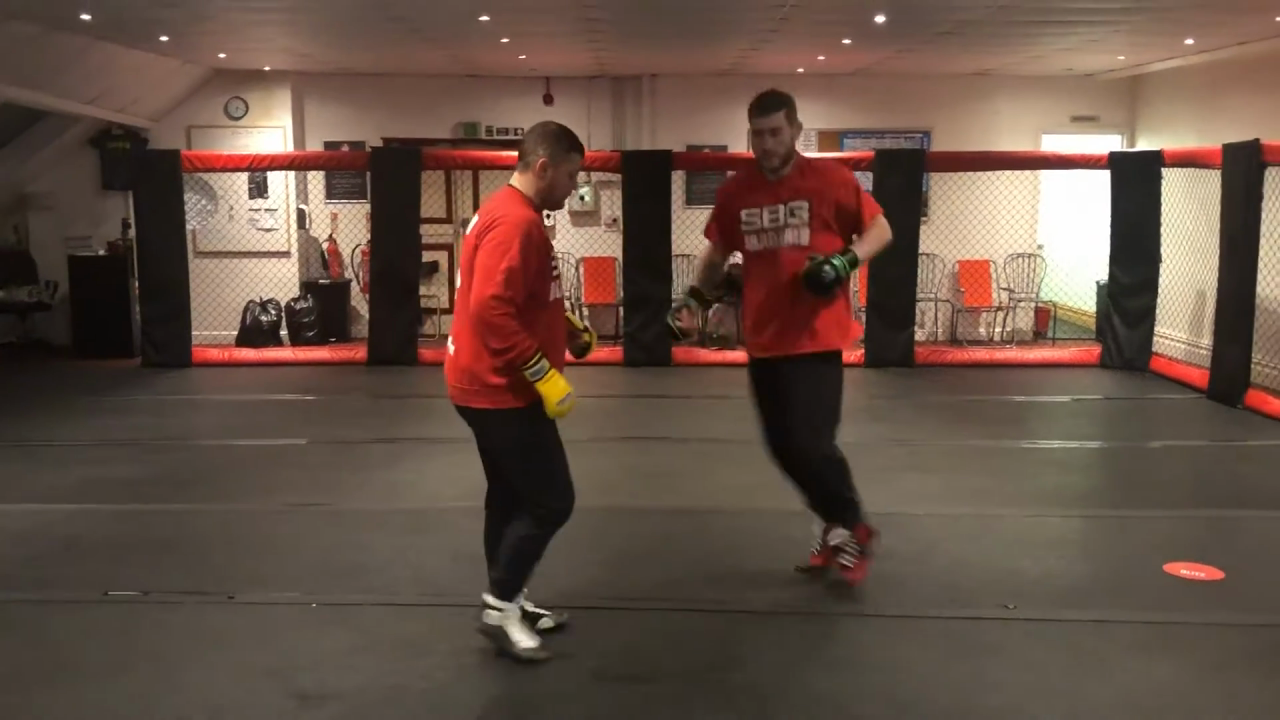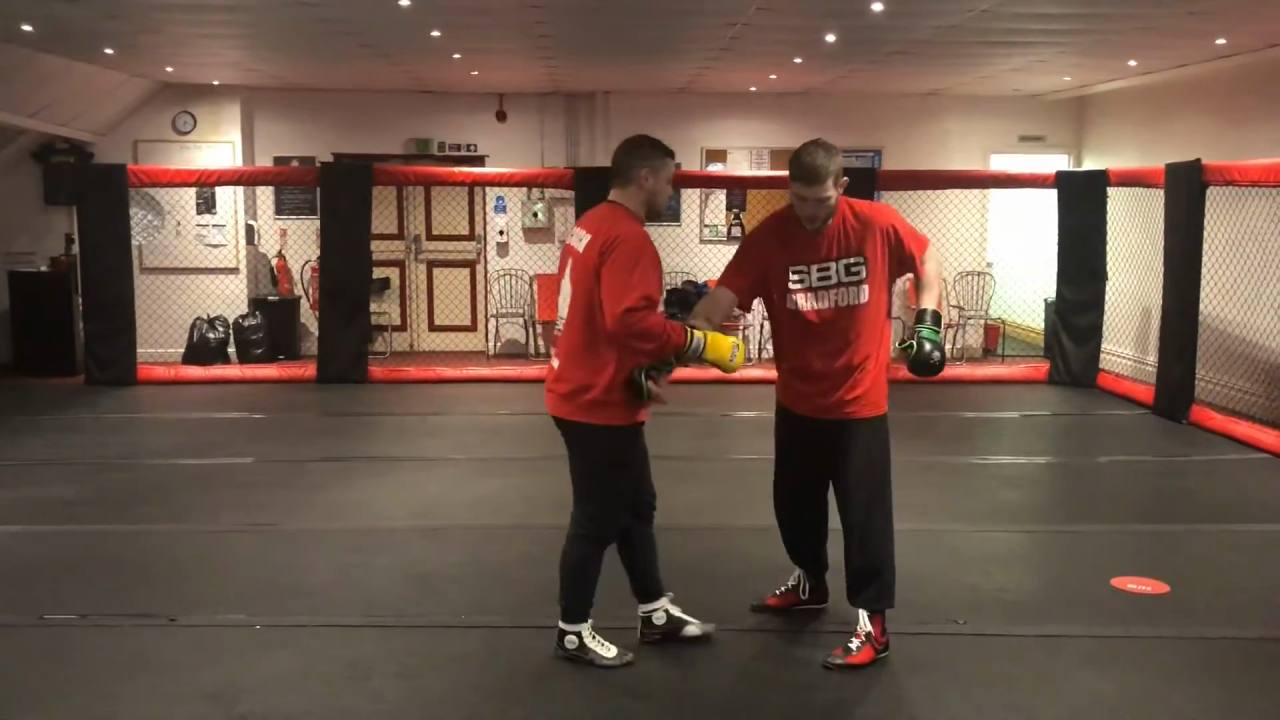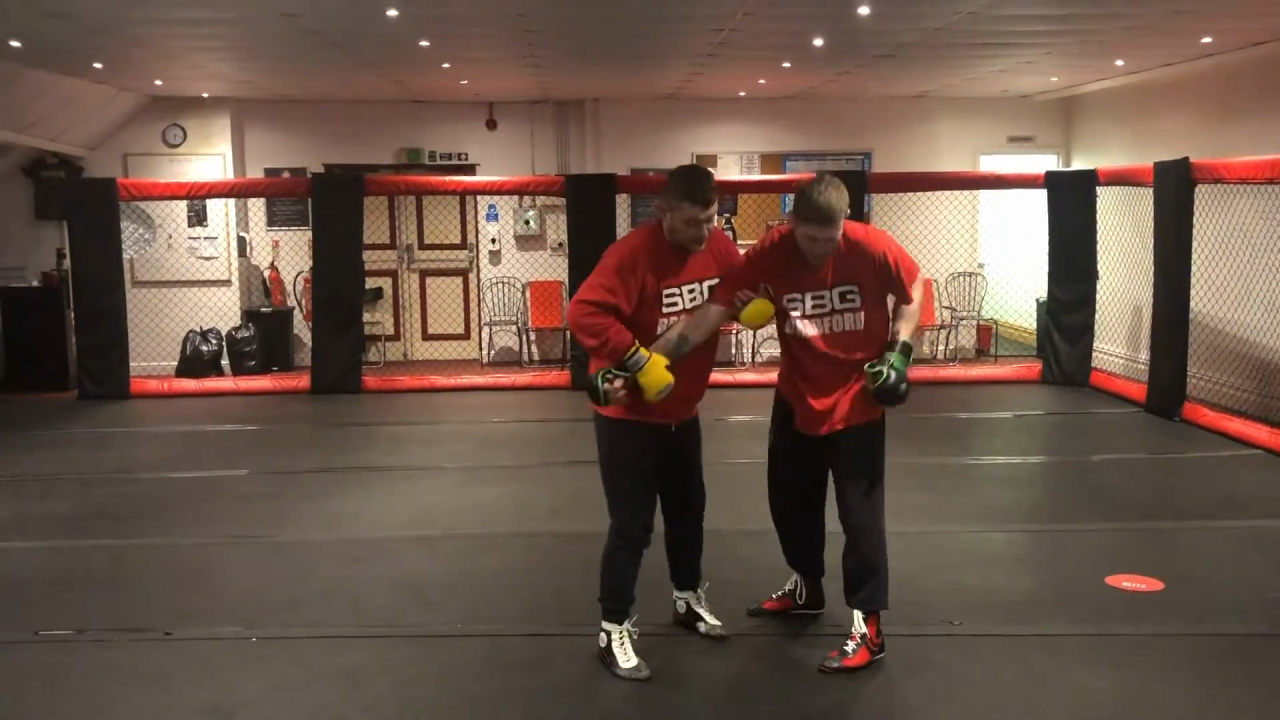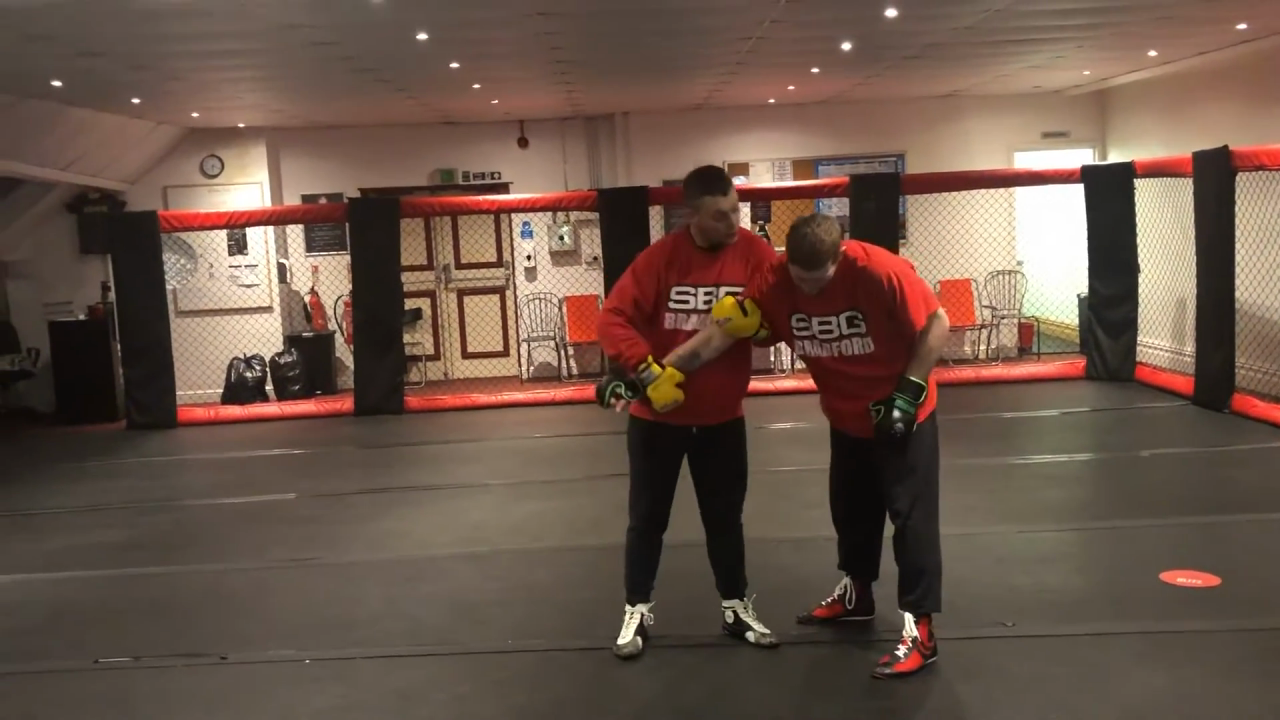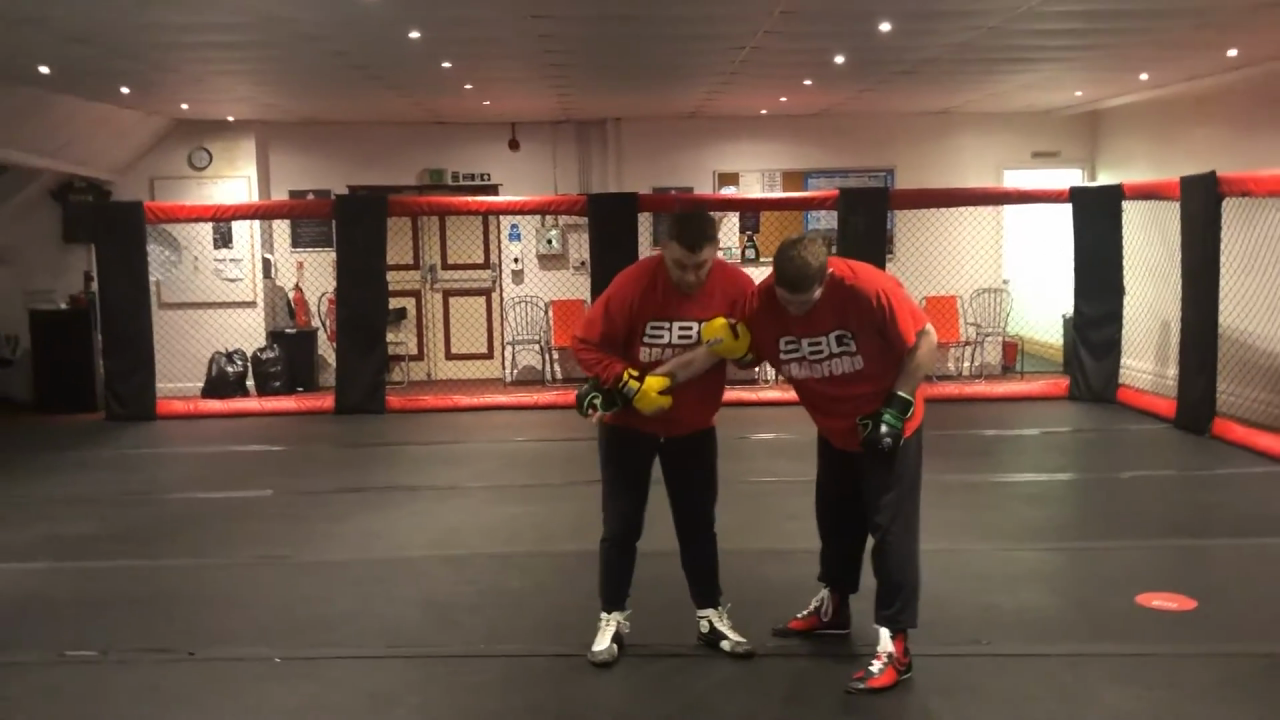
dt=1s
person 1, frame 1
left shoulder: (511, 211)
right shoulder: (515, 222)
right elbow: (492, 310)
left wrist: (568, 329)
right wrist: (544, 376)
left hip: (494, 386)
right hip: (501, 390)
left knee: (512, 497)
right knee: (551, 499)
left ankle: (506, 604)
right ankle: (501, 607)
person 1, frame 2
left shoulder: (591, 226)
right shoulder: (627, 238)
right elbow: (631, 320)
left wrist: (644, 364)
right wrist: (702, 344)
left hip: (590, 392)
right hip: (599, 403)
left knee: (636, 506)
right knee: (598, 519)
left ankle: (656, 612)
right ankle: (573, 632)
person 1, frame 3
left shoulder: (717, 245)
right shoulder: (633, 254)
left elbow: (746, 287)
right elbow: (584, 313)
right wrist: (641, 362)
left hip: (680, 411)
right hip: (627, 412)
left knee: (687, 509)
right knee: (632, 525)
left ankle: (688, 599)
right ankle: (614, 631)
person 1, frame 4
left shoulder: (754, 253)
right shoulder: (659, 259)
right elbow: (613, 320)
right wrist: (649, 374)
left hip: (723, 417)
right hip: (657, 415)
left knee: (725, 518)
right knee: (647, 518)
left ankle: (736, 608)
right ankle: (637, 611)
person 1, frame 5
left shoulder: (735, 285)
right shoulder: (634, 284)
right elbow: (586, 345)
right wrist: (632, 386)
left hip: (694, 426)
right hip: (629, 424)
left knee: (698, 524)
right knee: (621, 526)
left ankle: (711, 617)
right ankle: (612, 619)
person 2, frame 1
left shoulder: (830, 179)
right shoulder: (736, 190)
left elbow: (880, 230)
right elbow: (717, 251)
left wrist: (845, 261)
right wrist: (695, 296)
left hip: (816, 338)
right hip: (764, 340)
left knee: (810, 441)
right knee: (784, 443)
left ankle: (854, 528)
right ankle: (834, 526)
person 2, frame 2
left shoulder: (877, 223)
right shoulder: (768, 237)
left elbow: (927, 259)
right elbow: (717, 304)
left wrist: (927, 323)
left hip: (860, 399)
right hip: (796, 399)
left knee: (864, 508)
right knee: (793, 500)
left ankle: (873, 623)
right ankle: (809, 582)
person 2, frame 3
left shoulder: (874, 248)
right shoulder: (767, 256)
left elbow: (912, 291)
right elbow: (708, 315)
left wrist: (898, 353)
left hip: (857, 404)
right hip: (795, 401)
left knee: (860, 512)
right knee: (789, 500)
left ankle: (867, 625)
right ankle: (806, 586)
person 2, frame 4
left shoulder: (881, 271)
right shoulder: (775, 281)
left elbow: (936, 324)
right elbow: (721, 332)
left wrist: (908, 393)
left hip: (903, 412)
right hip: (846, 416)
left knee: (911, 513)
right knee: (849, 508)
left ankle: (919, 630)
right ankle: (856, 593)
person 2, frame 5
left shoulder: (868, 288)
right shoulder: (762, 303)
left elbow: (924, 340)
right elbow: (712, 351)
left wrist: (895, 407)
left hip: (889, 425)
right hip: (835, 430)
left knee: (891, 527)
right knee: (835, 520)
left ankle: (895, 645)
right ankle: (832, 605)
